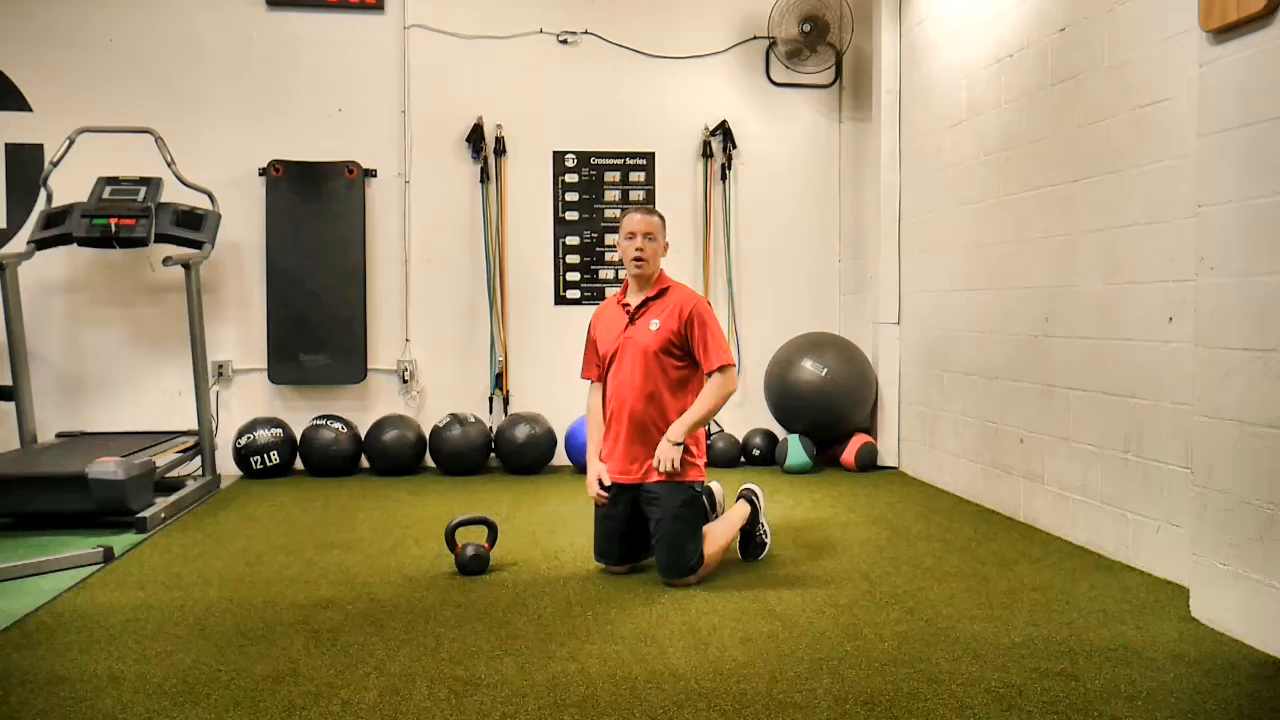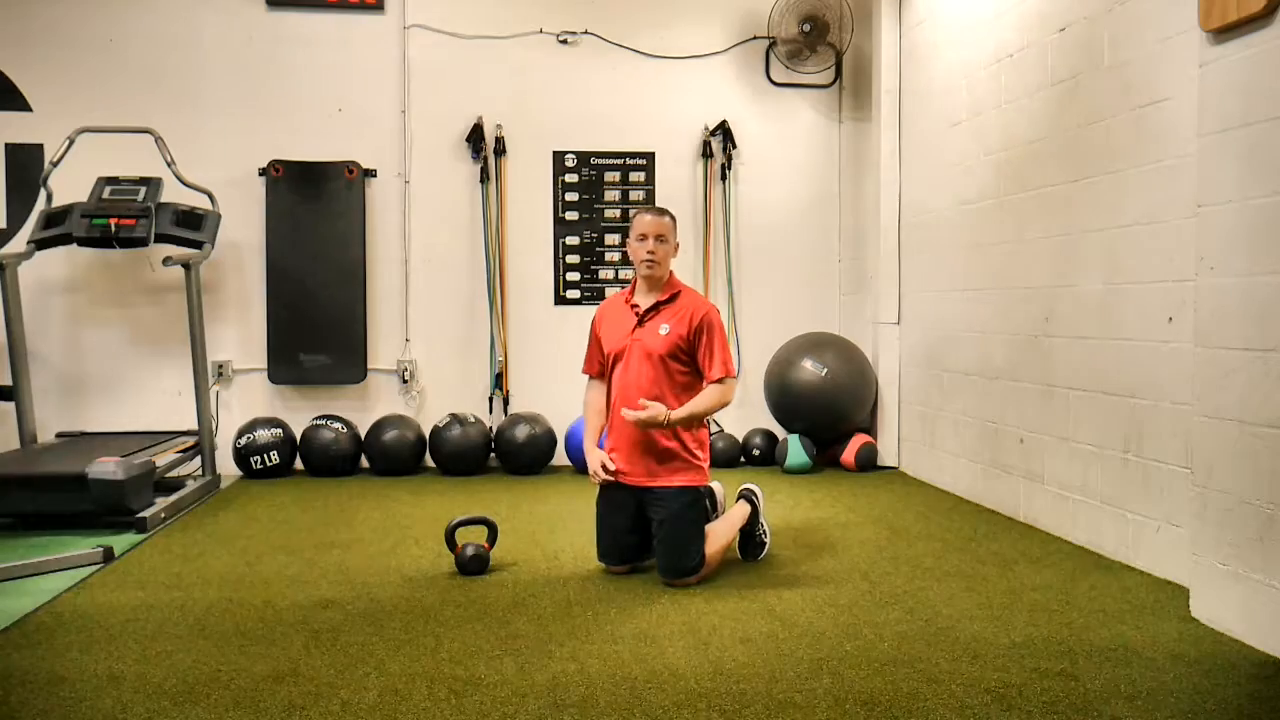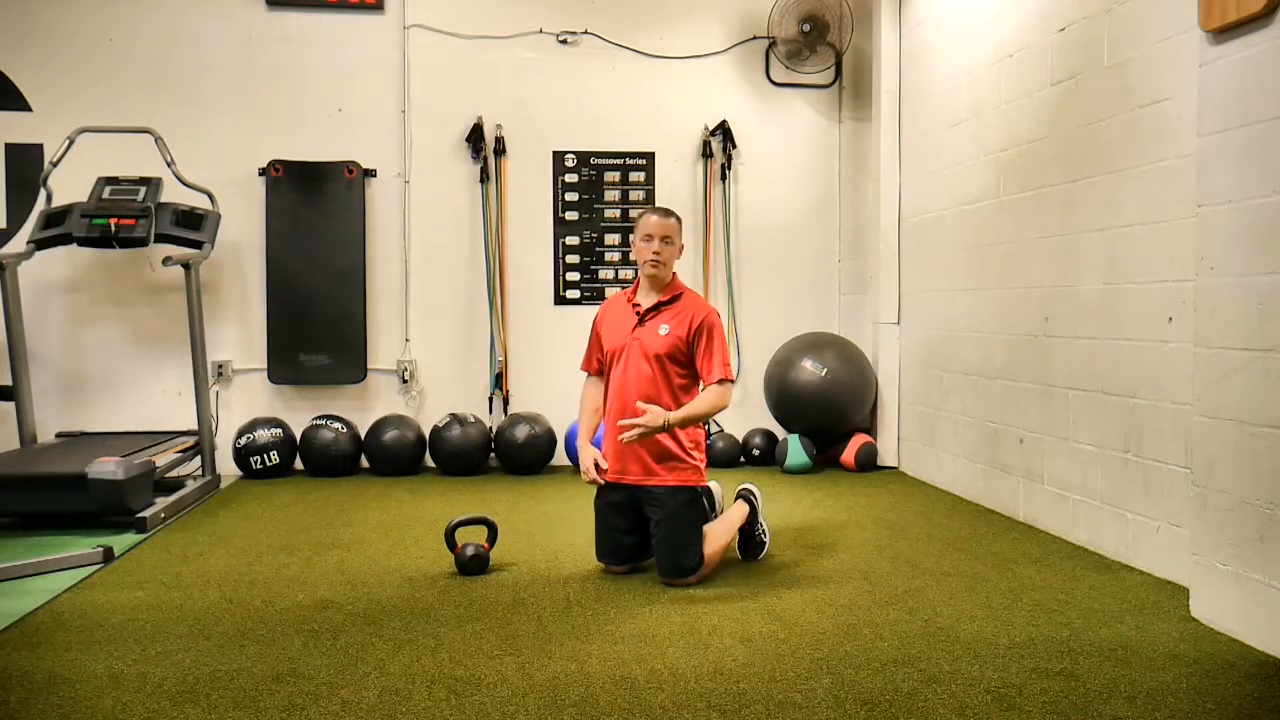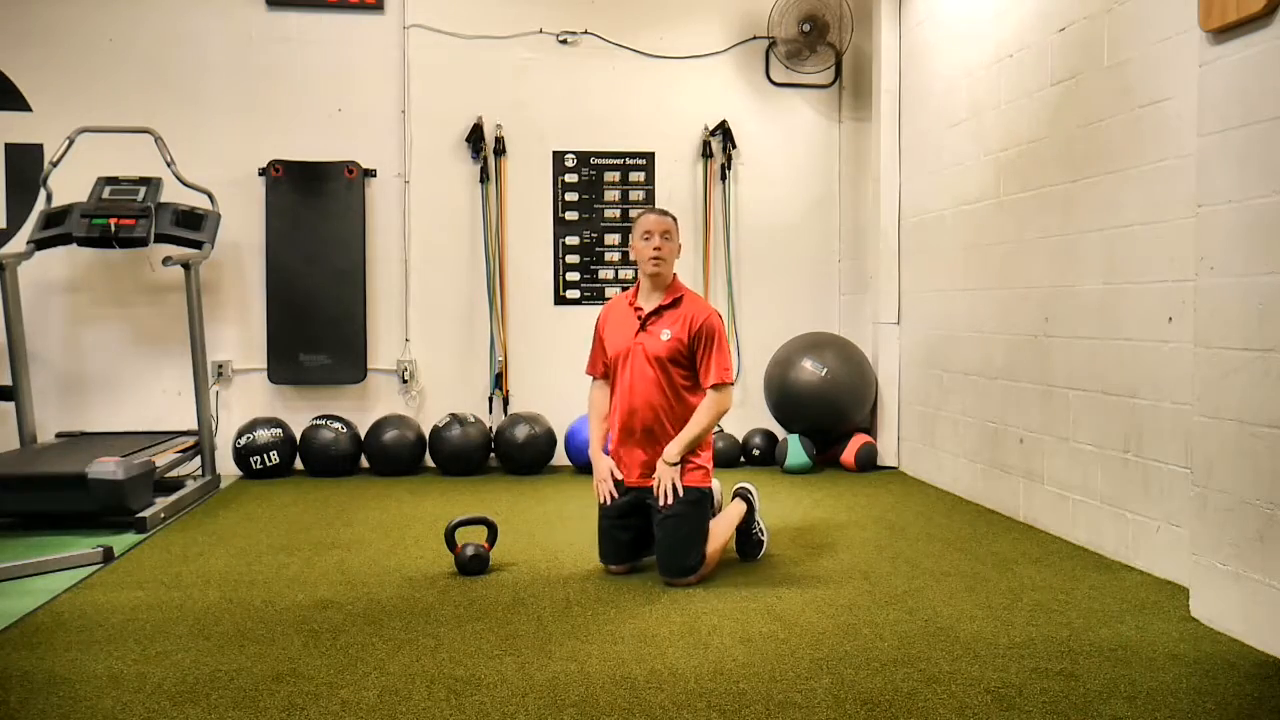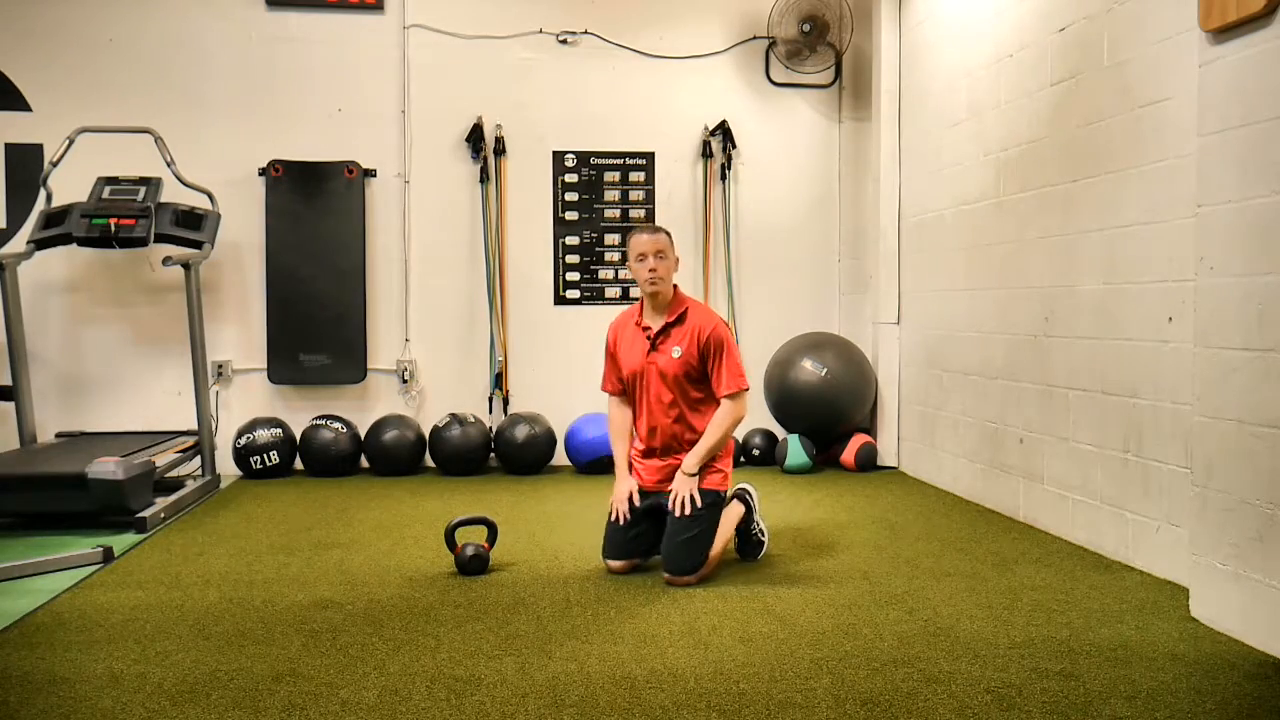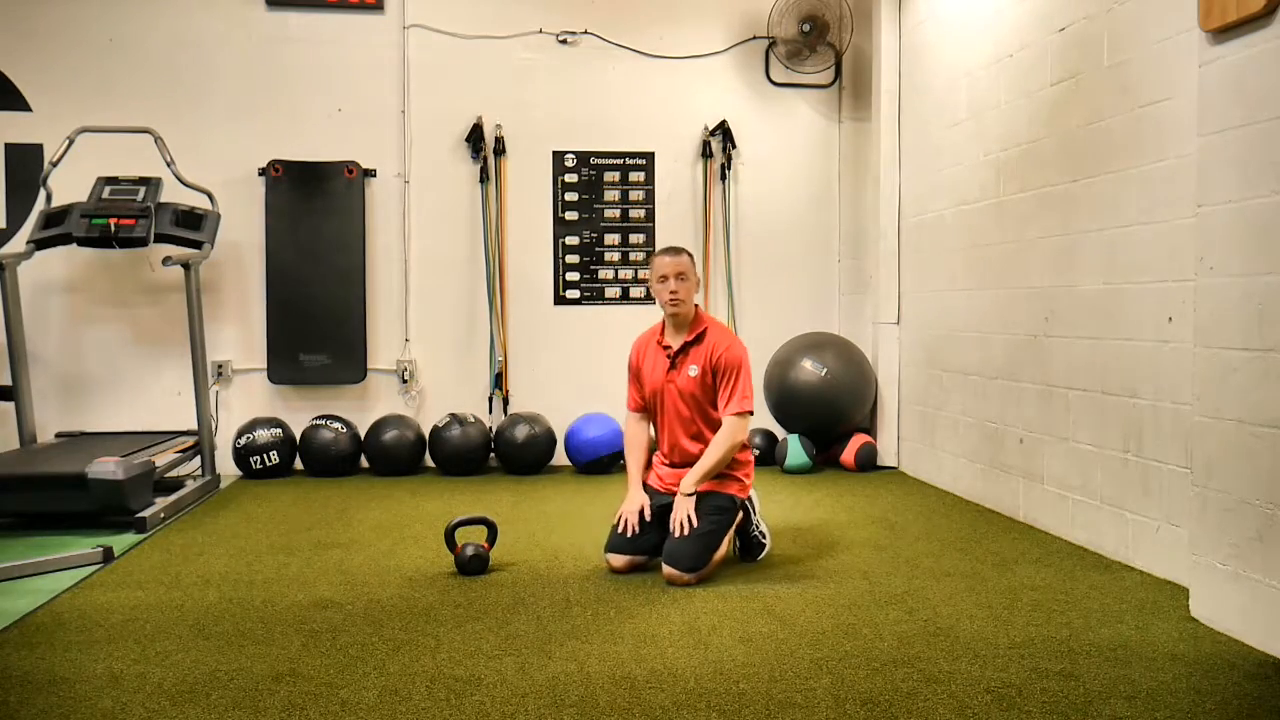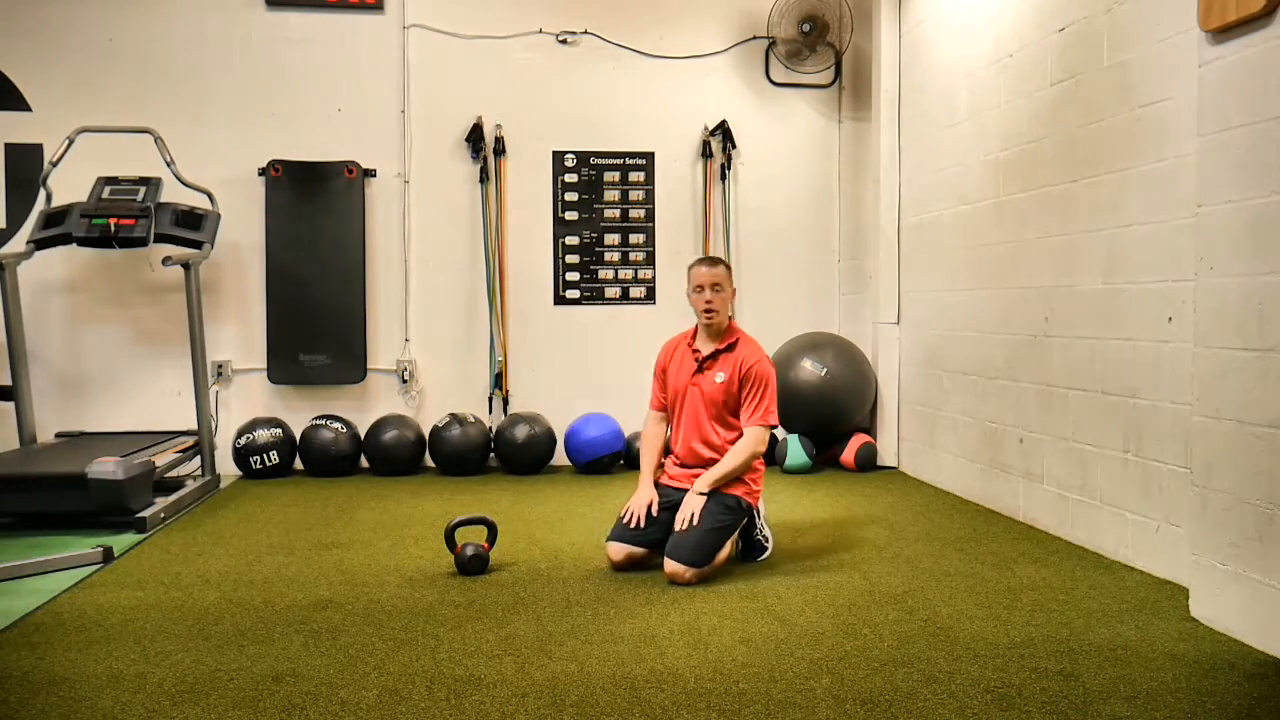
dt=0.3s
person 1, frame 1
left shoulder: (688, 305)
right shoulder: (603, 315)
left elbow: (724, 380)
right elbow: (598, 389)
left wrist: (676, 434)
right wrist: (593, 458)
left hip: (670, 465)
right hip: (617, 468)
left knee: (680, 574)
right knee: (615, 564)
left ankle: (745, 510)
right ankle: (703, 502)
person 1, frame 2
left shoulder: (698, 311)
right shoulder: (607, 312)
left elbow: (723, 389)
right elbow: (597, 384)
left wrist: (669, 418)
right wrist: (590, 445)
left hip: (676, 467)
right hip: (621, 468)
left knee: (680, 575)
right knee: (617, 564)
left ankle: (745, 509)
right ankle: (703, 503)
person 1, frame 3
left shoulder: (698, 314)
right shoulder: (609, 311)
left elbow: (720, 393)
right elbow: (595, 381)
left wrist: (668, 420)
right wrist: (584, 441)
left hip: (673, 467)
right hip: (618, 467)
left knee: (680, 575)
right knee: (617, 565)
left ankle: (743, 510)
right ankle: (702, 504)
person 1, frame 4
left shoulder: (700, 315)
right shoulder: (610, 313)
left elbow: (720, 397)
right elbow: (601, 385)
left wrist: (672, 454)
right wrist: (597, 452)
left hip: (679, 469)
right hip: (624, 468)
left knee: (680, 574)
right knee: (617, 565)
left ankle: (741, 509)
right ankle: (703, 504)
person 1, frame 5
left shoulder: (707, 326)
right shoulder: (619, 330)
left elbow: (734, 407)
right elbow: (619, 402)
left wrist: (690, 467)
right wrist: (622, 472)
left hip: (701, 469)
right hip: (644, 472)
left knee: (680, 573)
right knee: (618, 562)
left ankle: (738, 509)
right ankle: (677, 525)
person 1, frame 6
left shoulder: (724, 346)
right shoulder: (642, 348)
left elbow: (736, 431)
right elbow: (637, 419)
left wrist: (689, 488)
right wrist: (634, 487)
left hip: (718, 478)
right hip: (663, 478)
left knee: (679, 571)
right knee: (619, 559)
left ankle: (739, 518)
right ankle: (681, 530)
person 1, frame 7
left shoulder: (752, 360)
right shoulder: (671, 351)
left elbow: (755, 441)
right elbow: (656, 420)
left wrist: (702, 488)
right wrist: (646, 483)
left hip: (728, 484)
right hip: (675, 478)
left knee: (680, 569)
right knee: (619, 553)
left ankle: (740, 525)
right ankle: (690, 530)
